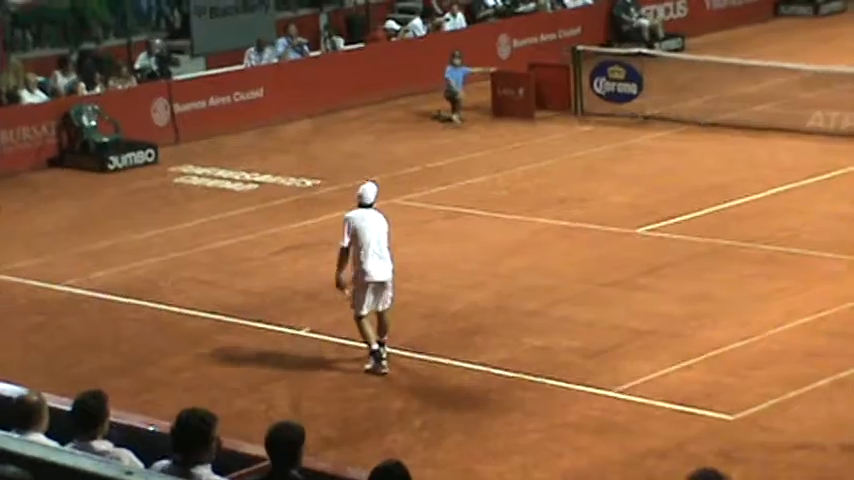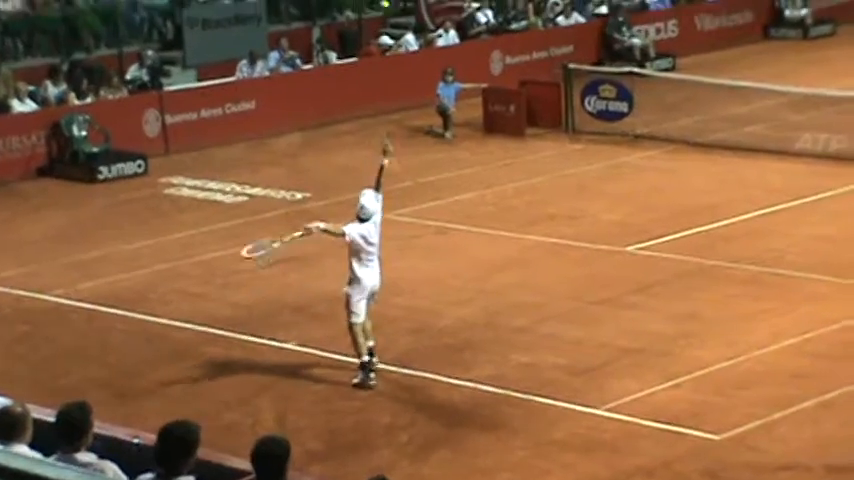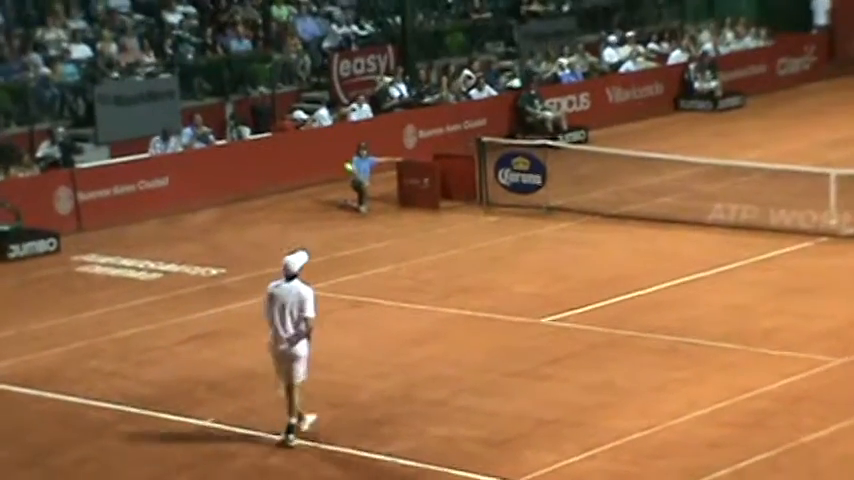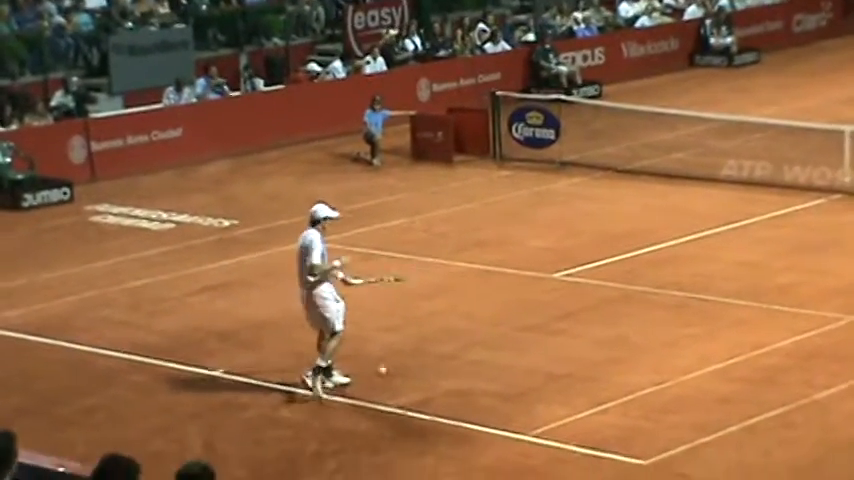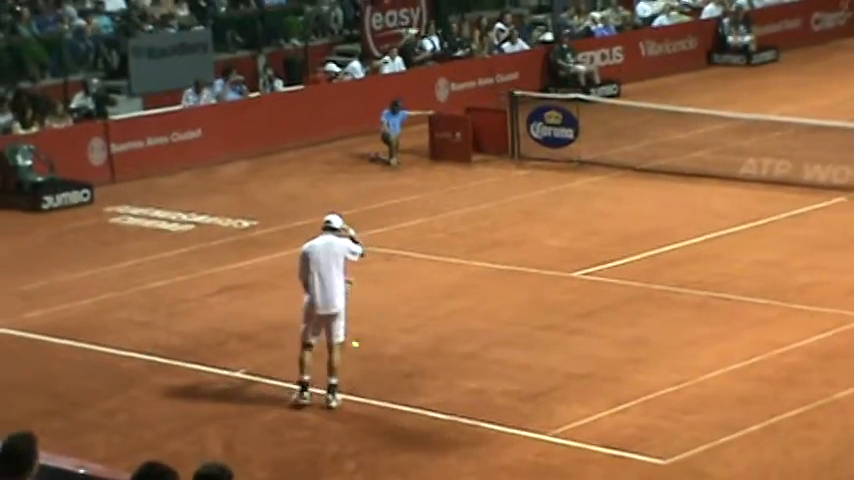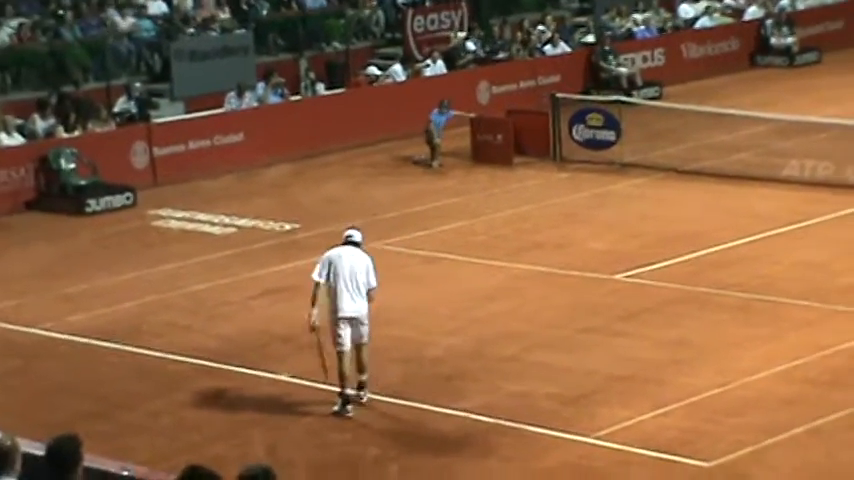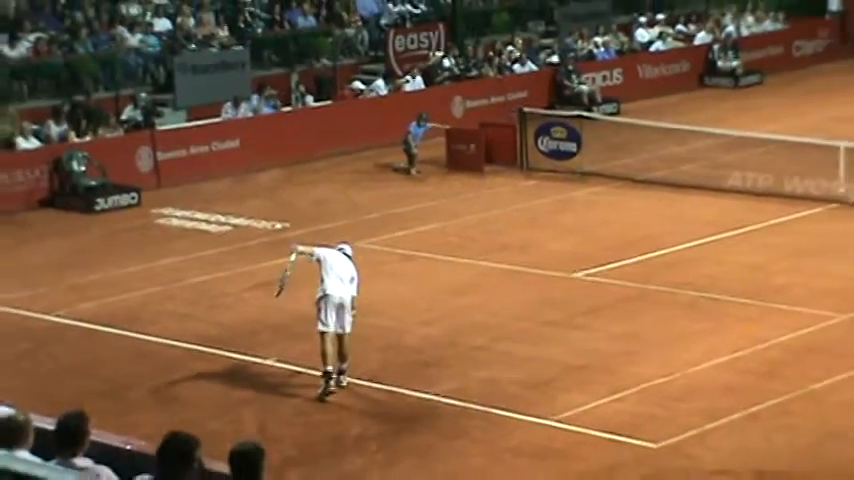
dt=0.7s
person 1, frame 1
left shoulder: (351, 217)
right shoulder: (381, 219)
left elbow: (345, 249)
left wrist: (339, 275)
left hip: (366, 274)
right hip: (385, 271)
left knee: (359, 316)
right knee: (382, 311)
left ankle: (378, 360)
right ankle: (382, 350)
person 1, frame 2
left shoulder: (355, 229)
right shoulder: (376, 218)
left elbow: (340, 230)
right elbow: (377, 190)
left wrist: (320, 226)
right wrist: (384, 161)
left hip: (360, 282)
right hip: (374, 279)
left knee: (355, 326)
right knee: (364, 320)
left ankle: (366, 372)
right ankle: (370, 360)
person 1, frame 3
left shoulder: (273, 288)
right shoulder: (305, 291)
left elbow: (271, 317)
right elbow: (308, 322)
right wrist: (309, 342)
left hip: (277, 344)
right hip: (296, 344)
left knee: (289, 383)
right knee: (294, 386)
left ankle: (300, 419)
right ankle: (290, 434)
person 1, frame 4
left shoulder: (310, 236)
right shoulder: (314, 239)
right elbow: (316, 269)
left wrist: (342, 277)
right wrist: (337, 264)
left hip: (313, 294)
right hip: (321, 293)
left knee: (324, 333)
right knee: (337, 334)
left ankle: (328, 374)
right ankle: (315, 373)
person 1, frame 5
left shoulder: (307, 248)
right shoulder: (343, 243)
left elbow: (303, 282)
right elbow: (362, 252)
right wrist: (351, 232)
left hip: (314, 305)
right hip: (336, 304)
left knee: (307, 346)
right knee: (334, 347)
left ankle: (303, 390)
right ankle: (332, 394)
person 1, frame 6
left shoulder: (330, 255)
right shoulder: (365, 258)
left elbow: (319, 285)
right elbow: (371, 294)
left wrist: (313, 311)
left hip: (339, 311)
right hip: (360, 310)
left knee: (343, 354)
right knee: (361, 348)
left ankle: (346, 402)
right ankle: (361, 390)
person 1, frame 7
left shoulder: (326, 252)
right shoulder: (351, 267)
left elbow: (312, 250)
left wrist: (299, 250)
right wrist: (352, 310)
left hip: (328, 295)
right hip: (345, 297)
left knee: (326, 336)
right knee: (343, 336)
left ankle: (329, 379)
right ankle: (342, 376)
